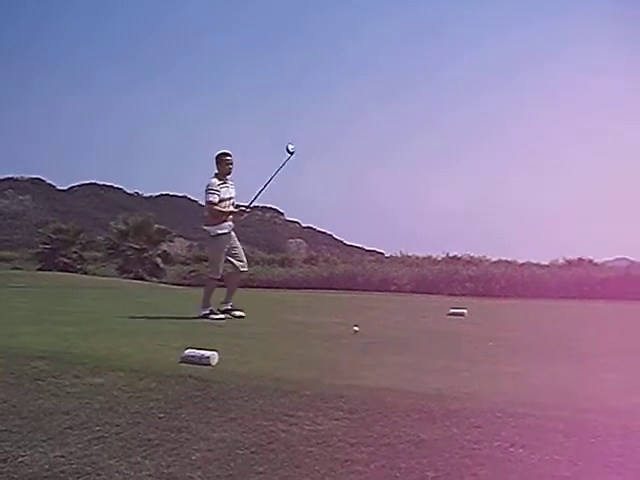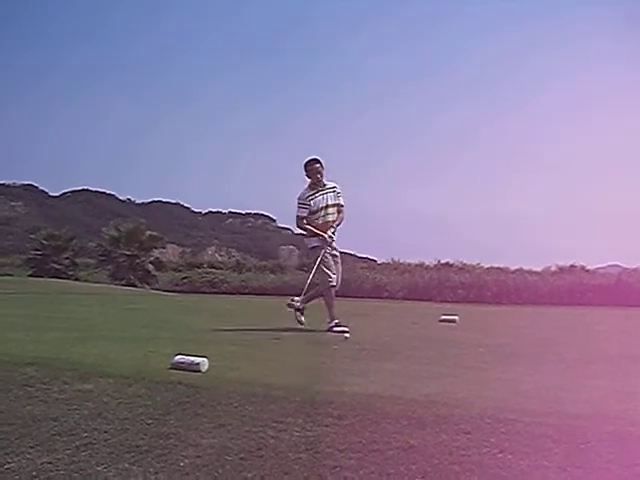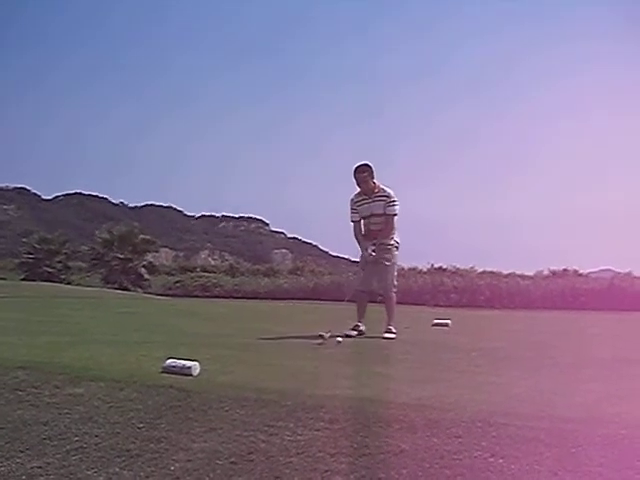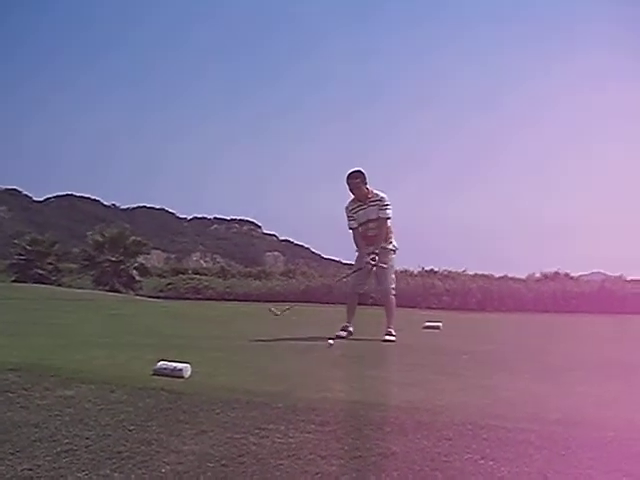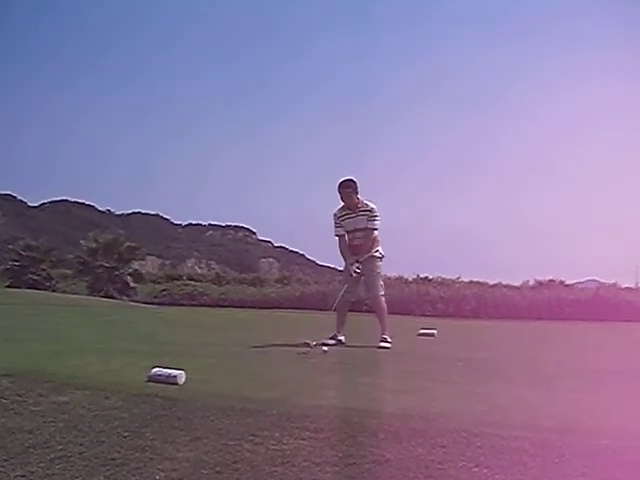
dt=1s
person 1, frame 1
left shoulder: (230, 184)
right shoulder: (213, 184)
right elbow: (211, 209)
left wrist: (237, 210)
right wrist: (233, 211)
left hip: (227, 230)
right hip: (216, 232)
left knee: (240, 265)
right knee: (215, 271)
left ankle: (227, 304)
right ankle: (205, 309)
person 1, frame 2
left shoulder: (334, 188)
right shoulder: (304, 196)
left elbow: (340, 214)
right elbow: (300, 223)
left wrist: (331, 229)
right wrist: (319, 234)
left hip: (331, 239)
right hip: (316, 241)
left knee: (334, 281)
right knee: (328, 281)
left ankle: (300, 302)
right ankle: (333, 320)
person 1, frame 3
left shoulder: (388, 195)
right shoulder: (355, 200)
left elbow: (389, 225)
right elbow: (357, 227)
left wrist: (375, 244)
right wrist: (364, 247)
left hip: (387, 244)
right hip: (368, 245)
left knee: (388, 286)
right knee: (362, 286)
left ankle: (390, 326)
right ankle: (359, 324)
person 1, frame 4
left shoulder: (381, 199)
right shoulder: (350, 207)
left elbow: (383, 228)
right elbow: (356, 234)
left wrist: (375, 251)
right wrist: (365, 253)
left hip: (384, 248)
right hip: (365, 250)
left knee: (387, 289)
right knee: (354, 287)
left ankle: (390, 329)
right ankle: (348, 325)
person 1, frame 5
left shoulder: (370, 209)
right shoulder: (338, 215)
left elbow: (369, 238)
right elbow: (342, 241)
left wrist: (359, 260)
right wrist: (350, 262)
left hip: (370, 255)
right hip: (351, 258)
left knee: (377, 294)
right knee: (344, 296)
left ankle: (385, 335)
right ankle: (339, 334)
